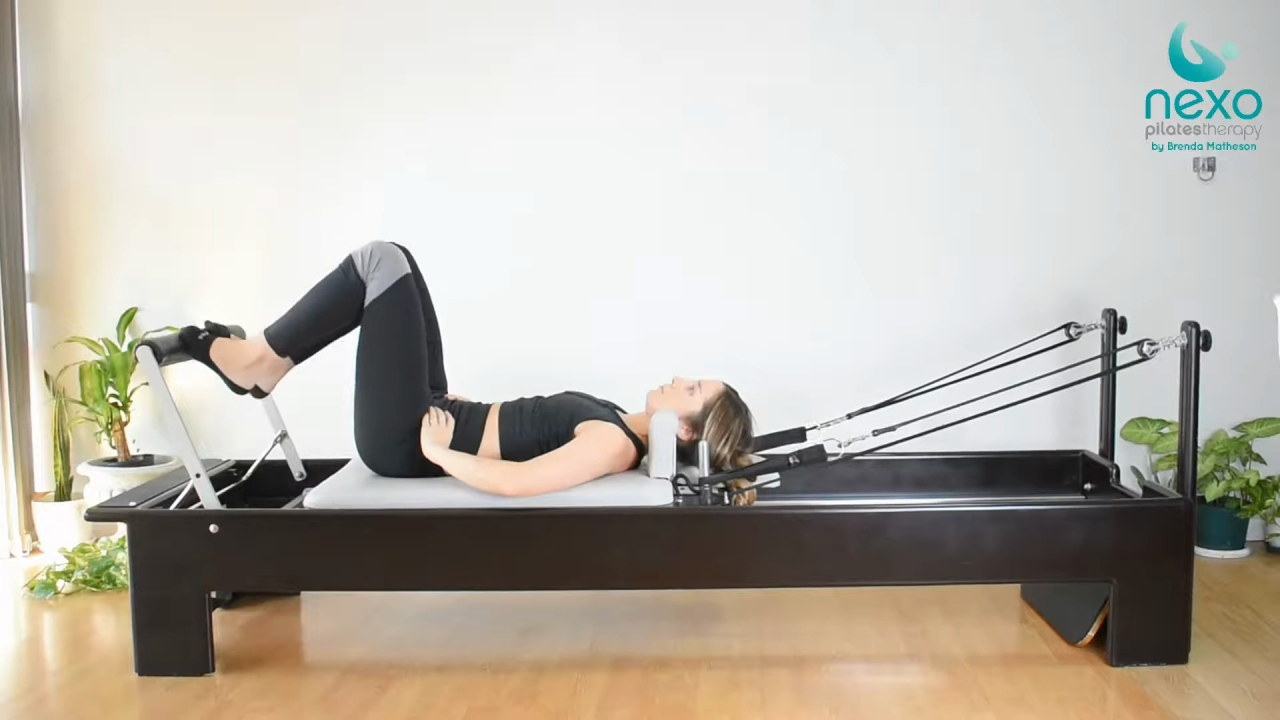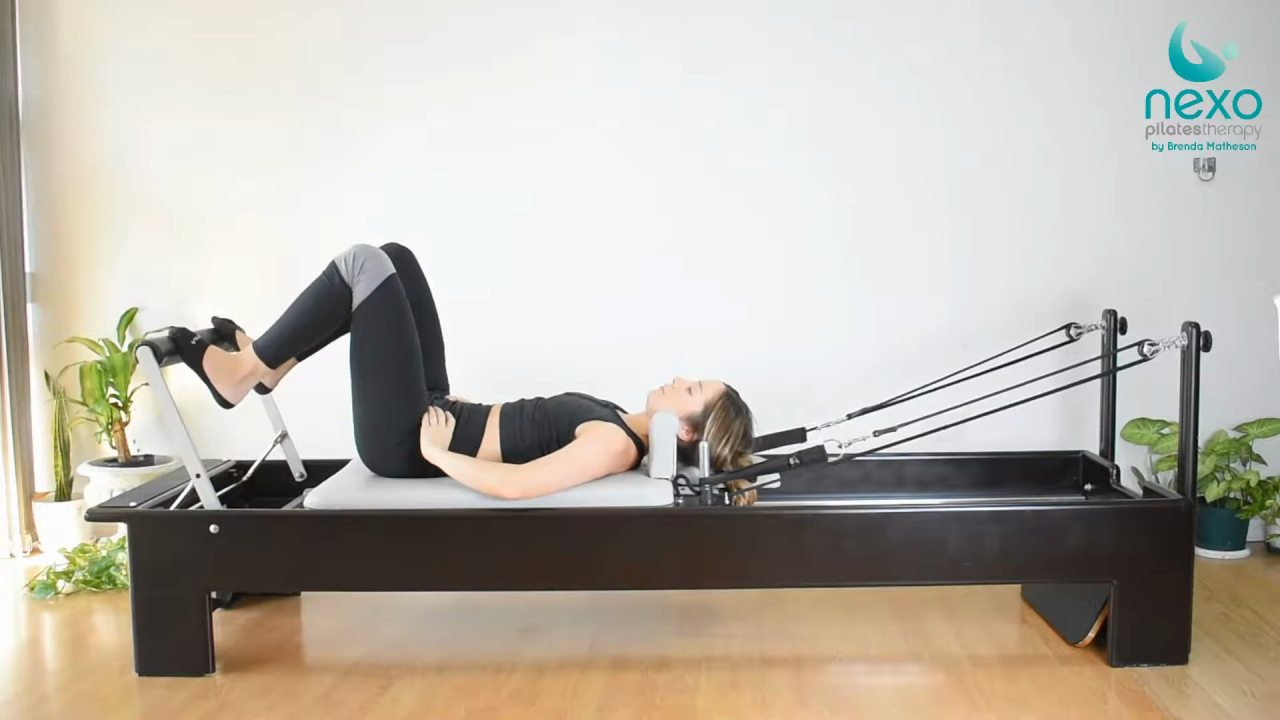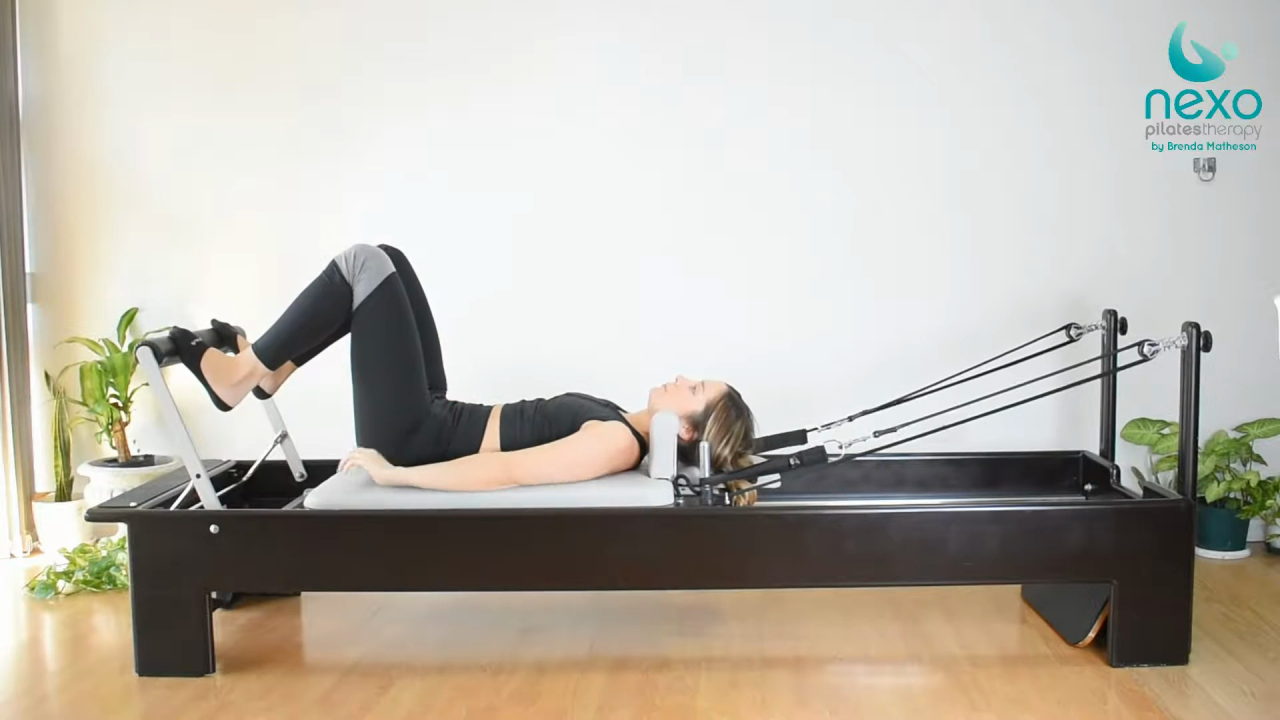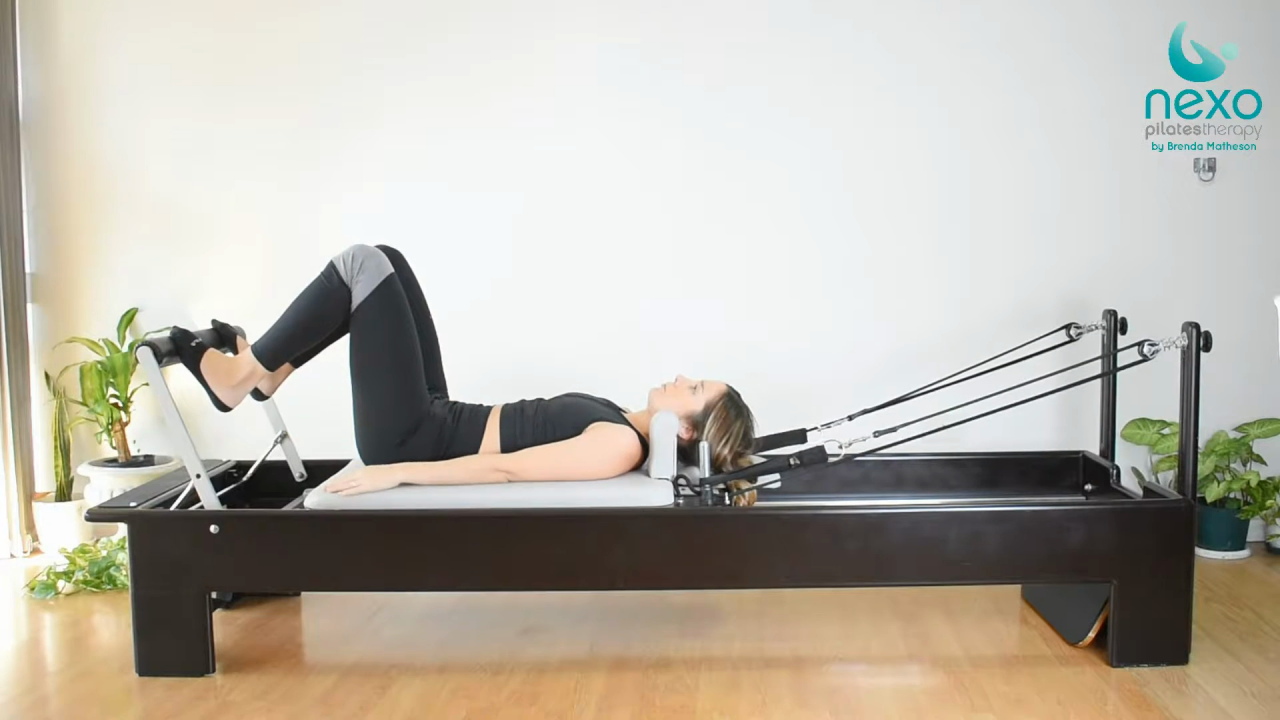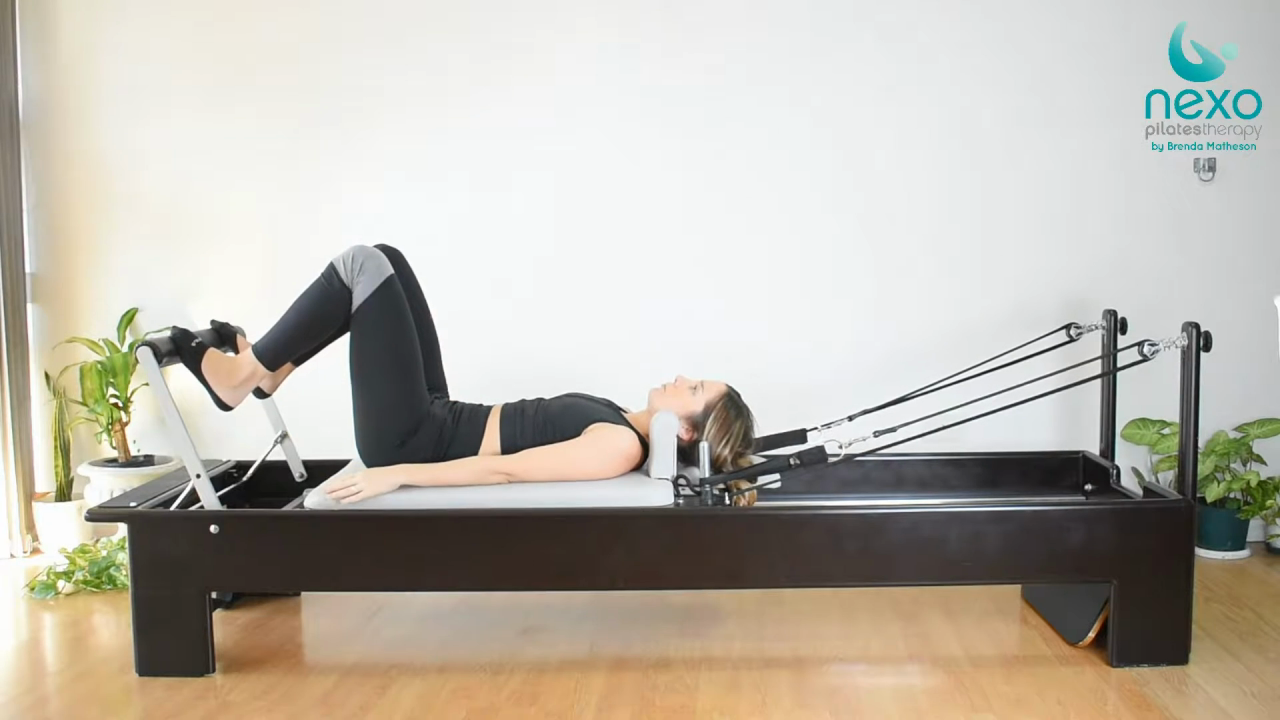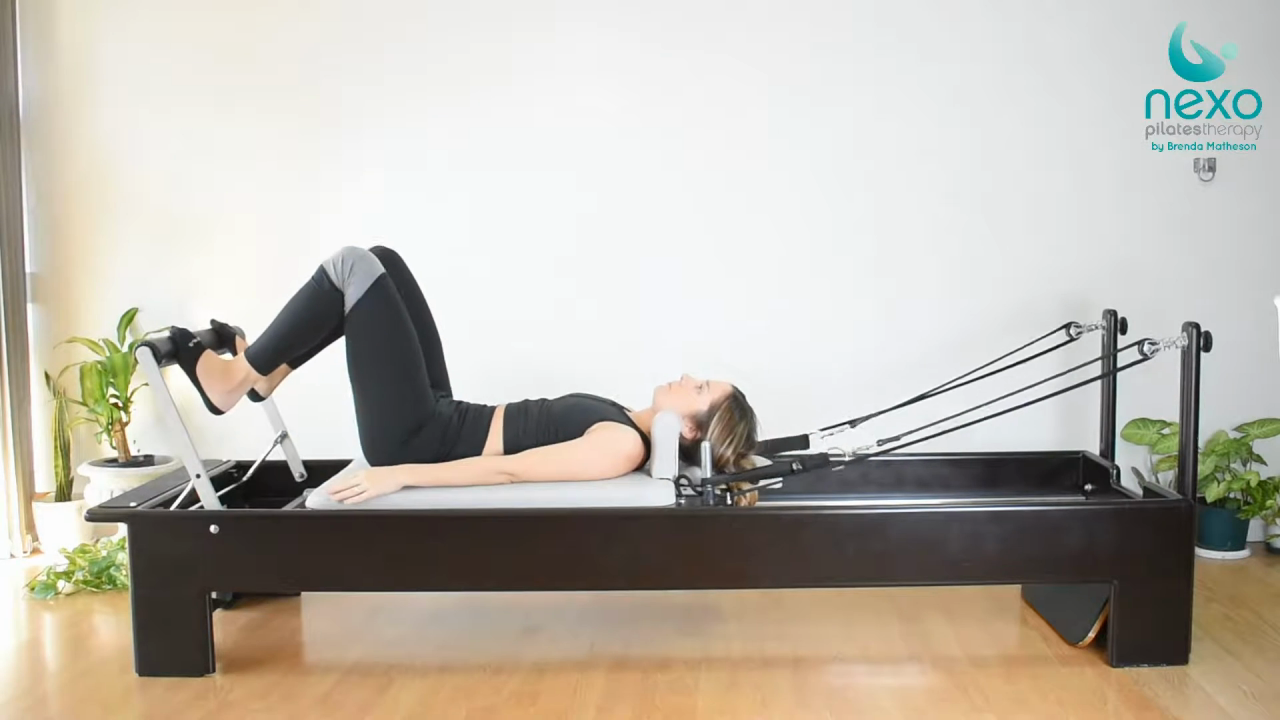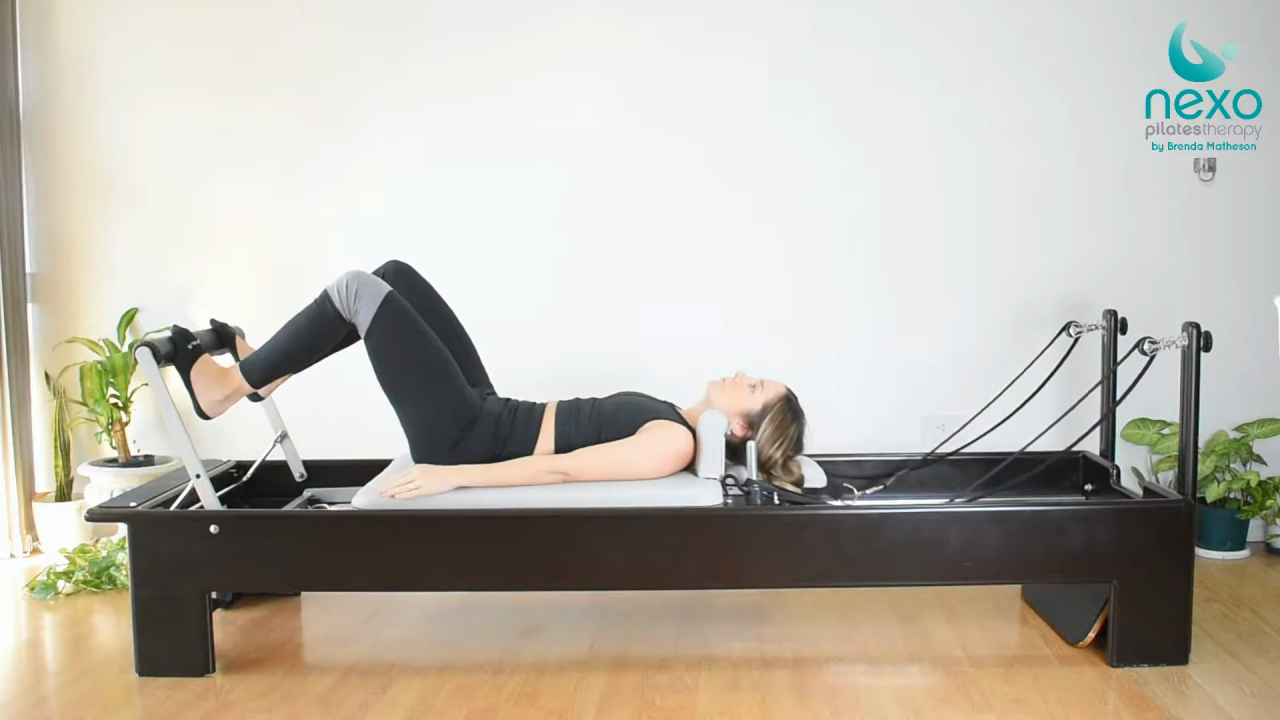
dt=0.4s
person 1, frame 1
left shoulder: (614, 446)
right shoulder: (619, 426)
left elbow: (514, 482)
left wrist: (437, 453)
left hip: (404, 443)
right hip: (435, 419)
left knee: (380, 263)
right knee: (392, 265)
left ankle: (252, 358)
right ankle: (268, 363)
person 1, frame 2
left shoulder: (614, 447)
right shoulder: (619, 424)
left elbow: (514, 485)
left wrist: (437, 456)
left hip: (405, 442)
right hip: (438, 416)
left knee: (363, 267)
right knee: (391, 260)
left ankle: (243, 372)
right ankle: (269, 364)
person 1, frame 3
left shoulder: (616, 446)
right shoulder: (621, 425)
left elbow: (506, 471)
left wrist: (397, 473)
left hip: (416, 438)
right hip: (439, 417)
left knee: (363, 265)
right knee: (385, 261)
left ankle: (243, 373)
right ankle: (270, 368)
person 1, frame 4
left shoulder: (619, 448)
right shoulder: (623, 424)
left elbow: (504, 468)
left wrist: (397, 472)
left hip: (410, 439)
right hip: (439, 418)
left knee: (362, 267)
right knee: (381, 261)
left ankle: (241, 374)
right ankle: (267, 369)
person 1, frame 5
left shoulder: (620, 449)
right shoulder: (623, 424)
left elbow: (504, 471)
left wrist: (396, 475)
left hip: (409, 441)
right hip: (440, 418)
left knee: (362, 266)
right knee: (382, 261)
left ankle: (243, 373)
right ankle: (268, 368)
person 1, frame 6
left shoulder: (622, 448)
right shoulder: (627, 423)
left elbow: (508, 471)
left wrist: (399, 474)
left hip: (417, 439)
right hip: (442, 418)
left knee: (353, 267)
right knee: (378, 262)
left ankle: (235, 377)
right ankle: (265, 369)
person 1, frame 7
left shoulder: (674, 445)
right shoulder: (673, 421)
left elbow: (563, 470)
left wrist: (454, 476)
left hip: (470, 439)
right hip: (490, 414)
left knee: (357, 290)
right knee: (393, 277)
left ankle: (228, 384)
right ankle: (263, 371)
